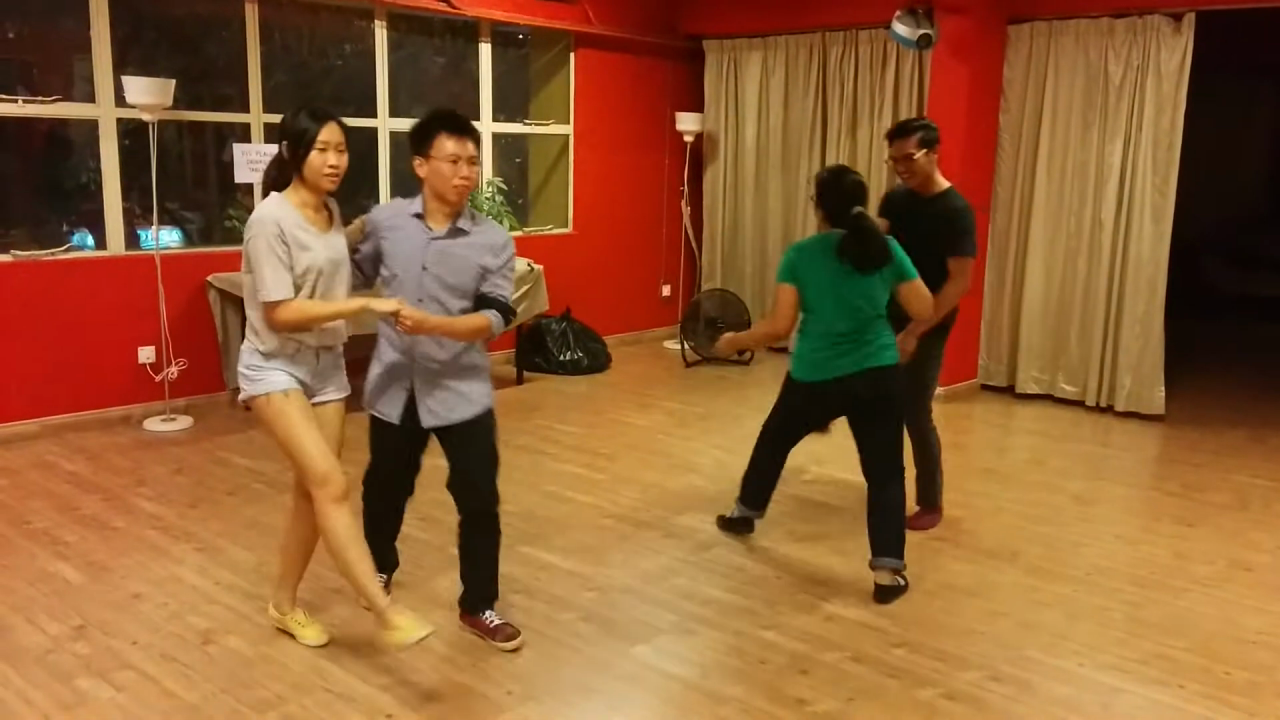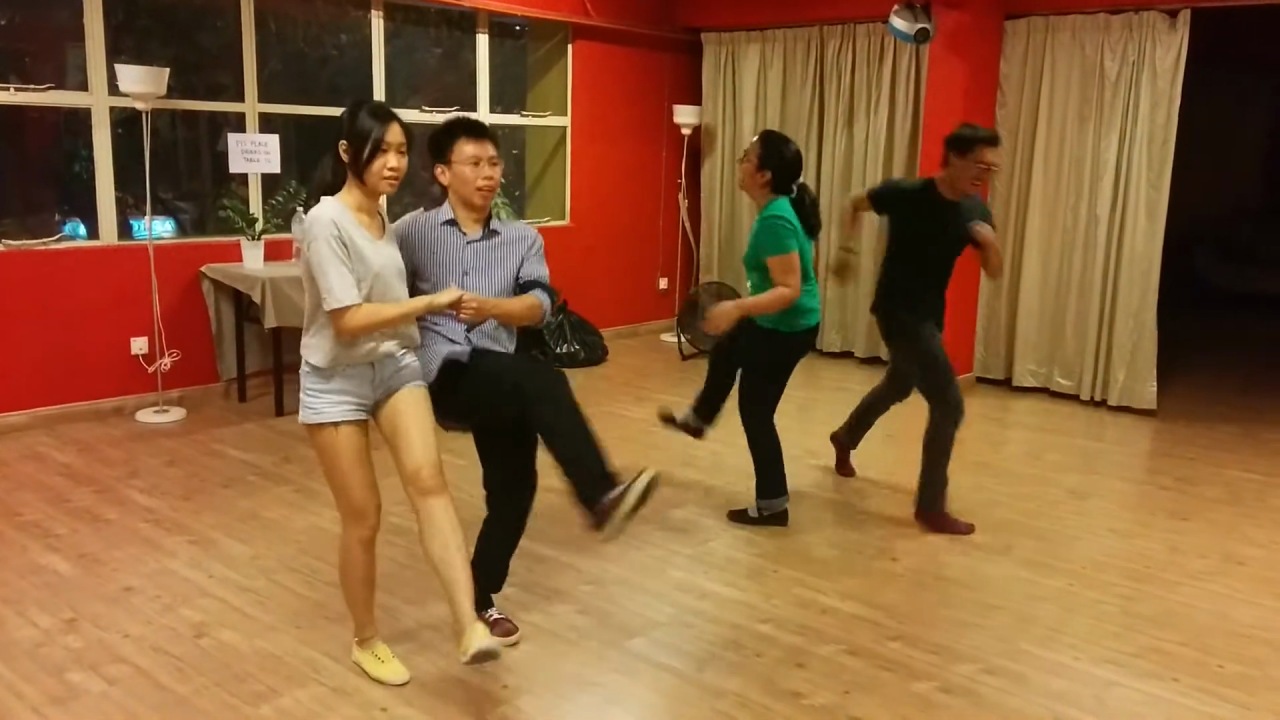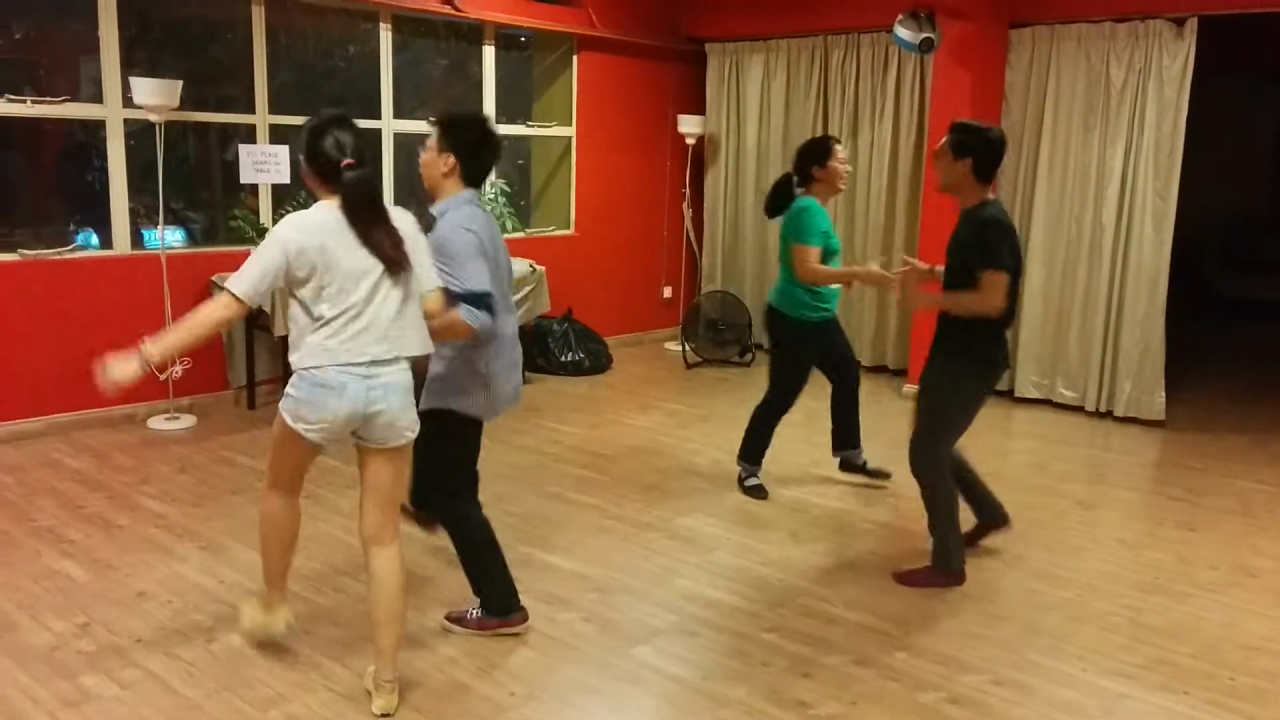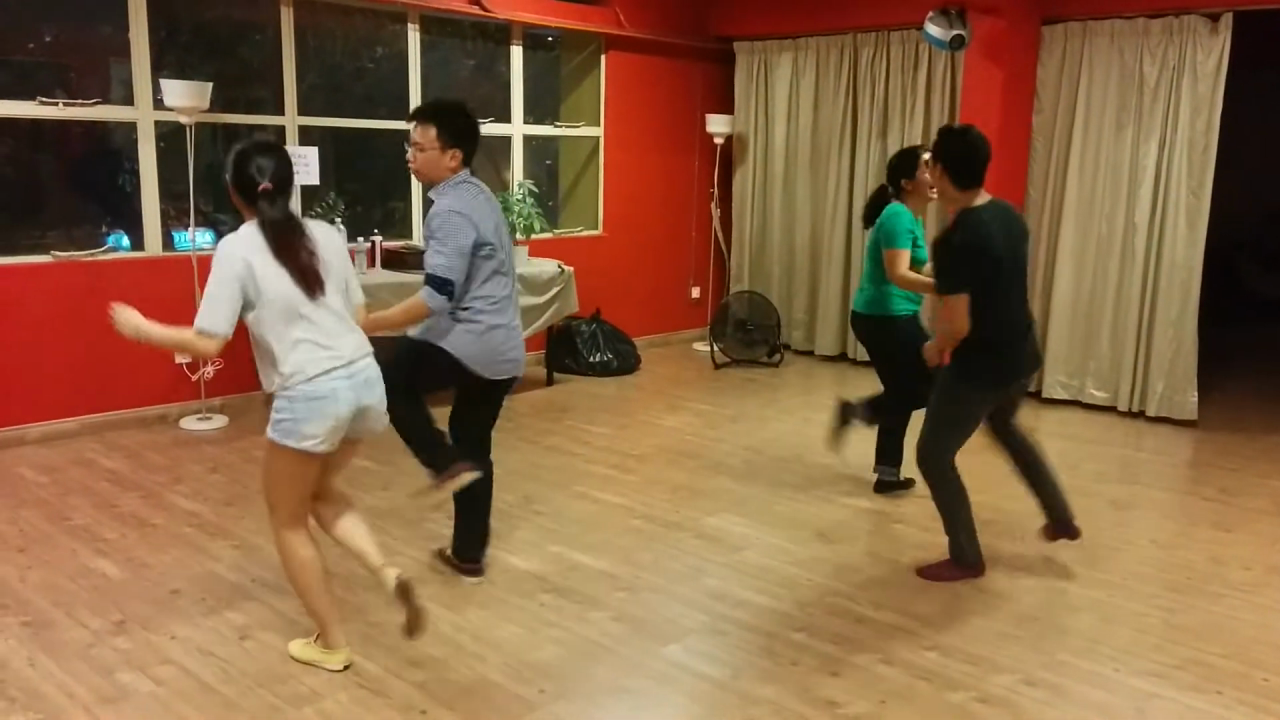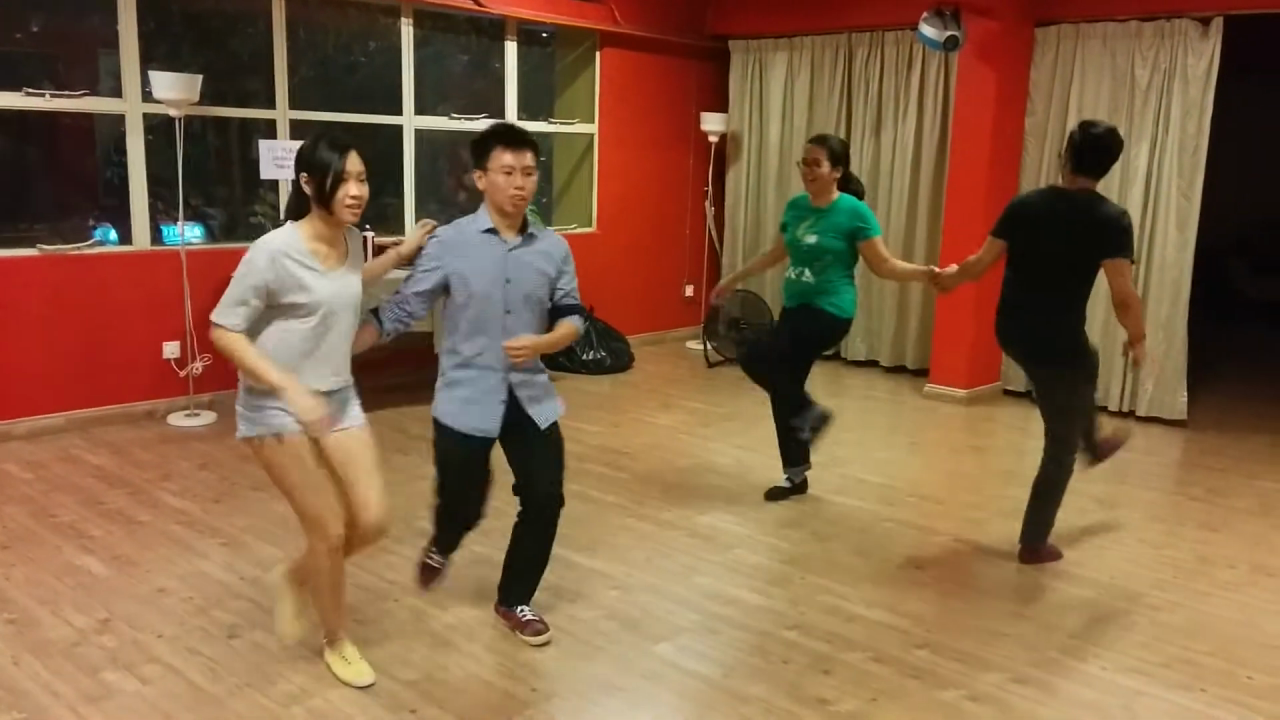
dt=1s
person 1, frame 1
left shoulder: (331, 213)
right shoulder: (270, 219)
right elbow: (281, 313)
right wrist: (368, 305)
left hip: (327, 363)
right hip: (274, 366)
left knee: (314, 489)
right knee: (329, 481)
left ankle: (285, 603)
right ankle: (383, 611)
person 1, frame 2
left shoulder: (384, 218)
right shoulder: (326, 222)
right elbow: (347, 320)
right wrist: (430, 302)
left hip: (396, 365)
right hip: (334, 380)
left knee: (426, 478)
right knee: (362, 518)
left ankle: (468, 625)
right ankle: (365, 639)
person 1, frame 3
left shoulder: (298, 230)
right shoulder: (402, 224)
left elbow: (230, 304)
right elbow: (433, 307)
left wrist: (145, 357)
left hip: (324, 386)
right hip: (392, 389)
left knee: (281, 485)
right knee: (381, 536)
left ankle: (272, 606)
person 1, frame 4
left shoulder: (237, 249)
right shoulder: (327, 236)
left elbow: (207, 341)
left wrist: (142, 329)
left hip: (309, 397)
right hip: (365, 381)
left knee: (288, 523)
right knee: (321, 494)
left ankle: (331, 643)
right ankle: (386, 571)
person 1, frame 5
left shoulder: (352, 241)
right shoulder: (273, 252)
right elbow: (224, 332)
left wrist: (404, 251)
right wrist: (287, 389)
left hip: (337, 400)
right hip: (274, 406)
left knee: (371, 520)
right knee: (330, 529)
left ankle: (299, 579)
right ankle: (336, 640)
person 2, frame 1
left shoulder: (494, 240)
right shoulder: (384, 222)
left elbow: (496, 318)
right elbow: (355, 275)
left wrist: (434, 324)
left hip: (462, 386)
right hip: (396, 383)
left knee: (479, 497)
right knee: (387, 487)
left ankle: (478, 605)
right ankle: (381, 563)
person 2, frame 2
left shoulder: (522, 238)
right shoulder: (411, 233)
left elbow: (539, 305)
left wrist: (493, 307)
left hip: (502, 380)
right hip: (447, 370)
left knee: (513, 490)
right knee: (544, 381)
left ankle: (479, 599)
right ankle: (603, 495)
person 2, frame 3
left shoulder: (455, 229)
right shoulder: (473, 216)
left elbow: (476, 317)
left hip: (469, 374)
right hip: (485, 368)
left knee: (451, 490)
left ankle: (502, 608)
right ankle: (426, 506)
person 2, frame 4
left shoulder: (451, 210)
right shoulder: (480, 198)
left elbow: (438, 296)
left wrist: (369, 323)
left hip: (471, 343)
right hip: (503, 348)
left knee: (391, 374)
right knee: (473, 446)
left ankle: (450, 463)
right ankle: (468, 554)
person 2, frame 5
left shoulder: (553, 247)
right shoulder: (449, 243)
left elbow: (573, 318)
right elbow: (399, 311)
left wrist: (543, 343)
left hip: (531, 395)
right hip: (467, 395)
left knee: (544, 496)
right knee: (463, 505)
left ankle: (515, 600)
right ankle: (442, 543)
person 3, frame 1
left shoulder: (956, 211)
right shoulder: (896, 199)
left elbow: (958, 282)
left wrist: (915, 332)
left hip: (929, 321)
right hip: (892, 305)
left knee: (916, 411)
left ankle: (930, 505)
person 3, frame 2
left shoulder: (975, 210)
right shoulder: (905, 194)
left elbow: (995, 270)
right elbow: (856, 204)
left wrist: (990, 242)
right wrist: (844, 250)
left hip: (929, 313)
right hip: (900, 313)
left knee: (897, 387)
right knee: (948, 405)
left ankle: (844, 438)
right ankle: (931, 508)
person 3, frame 3
left shoulder: (987, 224)
right shoulder: (980, 217)
left elbow: (993, 302)
left wrist: (930, 297)
right wrist: (933, 273)
left hip: (972, 360)
right hip: (955, 353)
left knee: (927, 454)
right knee: (937, 446)
left ankle: (948, 564)
right ankle: (990, 514)
person 3, frame 4
left shoulder: (953, 241)
right shoulder: (1009, 217)
left elbow: (956, 326)
left wrist: (938, 349)
left hip: (982, 365)
right hip: (1021, 355)
left knee: (932, 454)
right knee: (1005, 429)
left ankle: (966, 558)
right ankle: (1060, 518)
person 3, frame 5
left shoulder: (1025, 205)
right shoulder: (1111, 219)
left elbow: (982, 263)
right elbow: (1124, 294)
left wrist: (951, 276)
right wrist: (1137, 340)
left hip: (1012, 332)
right hip: (1058, 343)
left knee: (1084, 363)
right knee: (1060, 443)
left ankle: (1092, 443)
right ankle: (1034, 543)
person 4, frame 1
left shoulder: (800, 256)
right shoulder: (886, 248)
left elbow: (777, 327)
right elbow: (923, 310)
left wrist: (733, 341)
left hip: (815, 379)
right hip: (878, 376)
left knee: (774, 439)
right knee: (885, 473)
left ankle: (745, 512)
right ankle: (887, 571)
person 4, frame 2
left shoulder: (774, 221)
right shoulder: (785, 209)
left elbow: (789, 289)
left wrist: (738, 307)
left hip: (785, 328)
right hip: (774, 323)
left knee: (755, 409)
right knee: (725, 353)
left ankle: (772, 505)
right ankle: (697, 419)
person 4, frame 3
left shoulder: (812, 207)
right shoulder: (806, 211)
right elbow: (807, 272)
left wrist: (852, 273)
right wrist: (861, 274)
left hip: (819, 317)
right hip: (794, 319)
left knee: (847, 376)
right knee: (782, 396)
left ankle: (851, 457)
right ankle: (748, 467)
person 4, frame 4
left shoulder: (911, 217)
right shoulder: (898, 217)
right elbow: (897, 276)
left hip: (875, 316)
right hip: (888, 318)
left knee: (904, 389)
right knee: (930, 383)
left ankle: (887, 473)
right ankle: (858, 412)
person 4, frame 5
left shoulder: (854, 212)
right shoulder: (795, 207)
left elbow: (883, 266)
right elbow: (776, 254)
left wrist: (927, 273)
right wrist: (733, 279)
left hip: (827, 313)
right hip: (795, 309)
left knee: (755, 357)
right knee: (779, 380)
left ankle: (809, 415)
right ankle: (795, 475)
